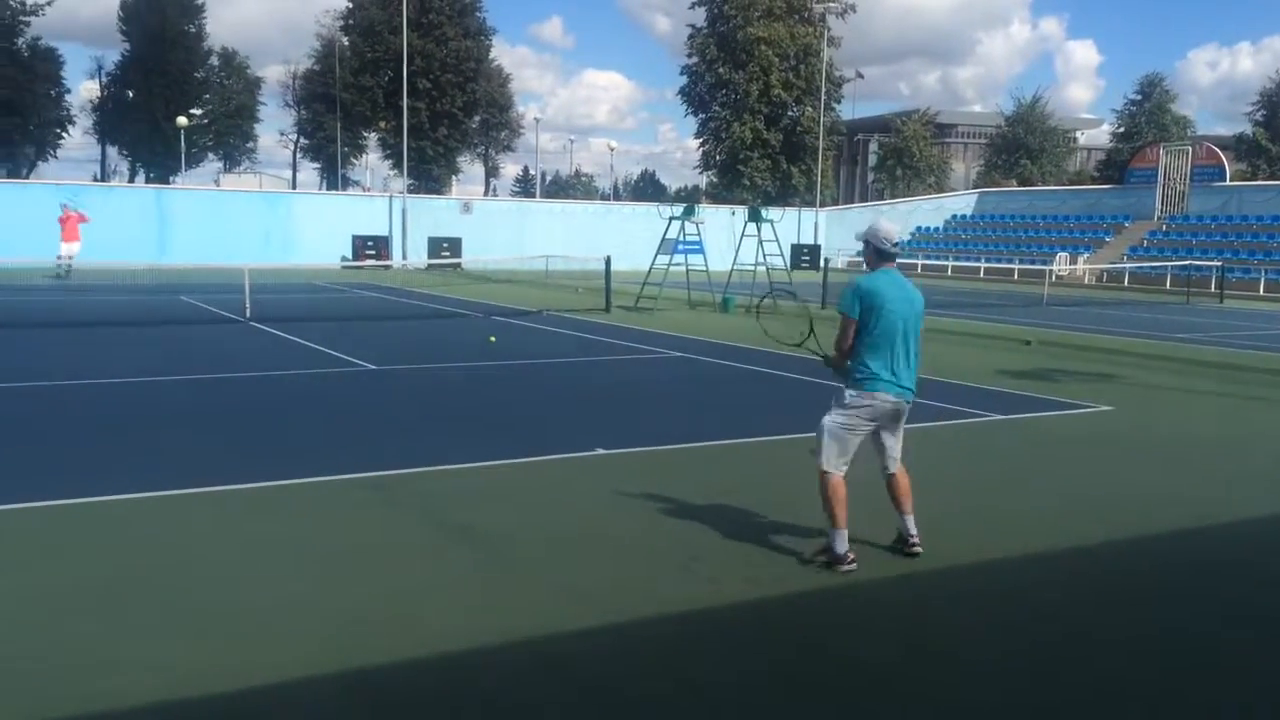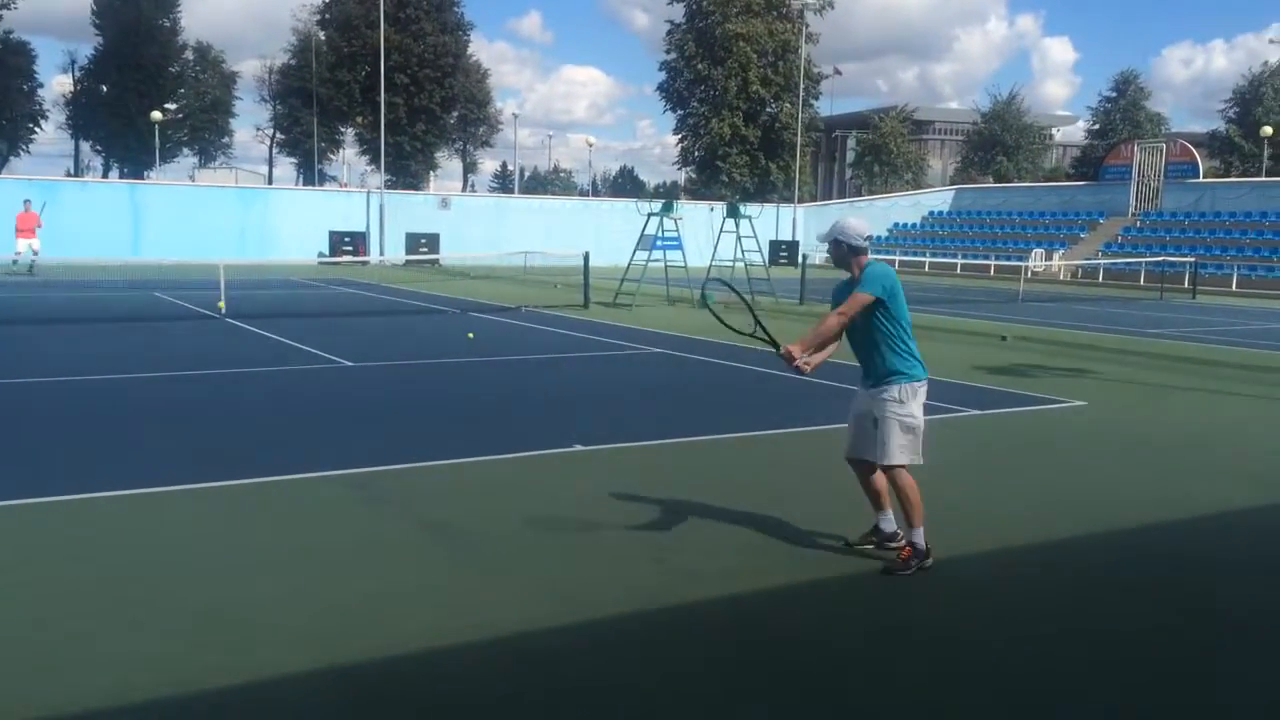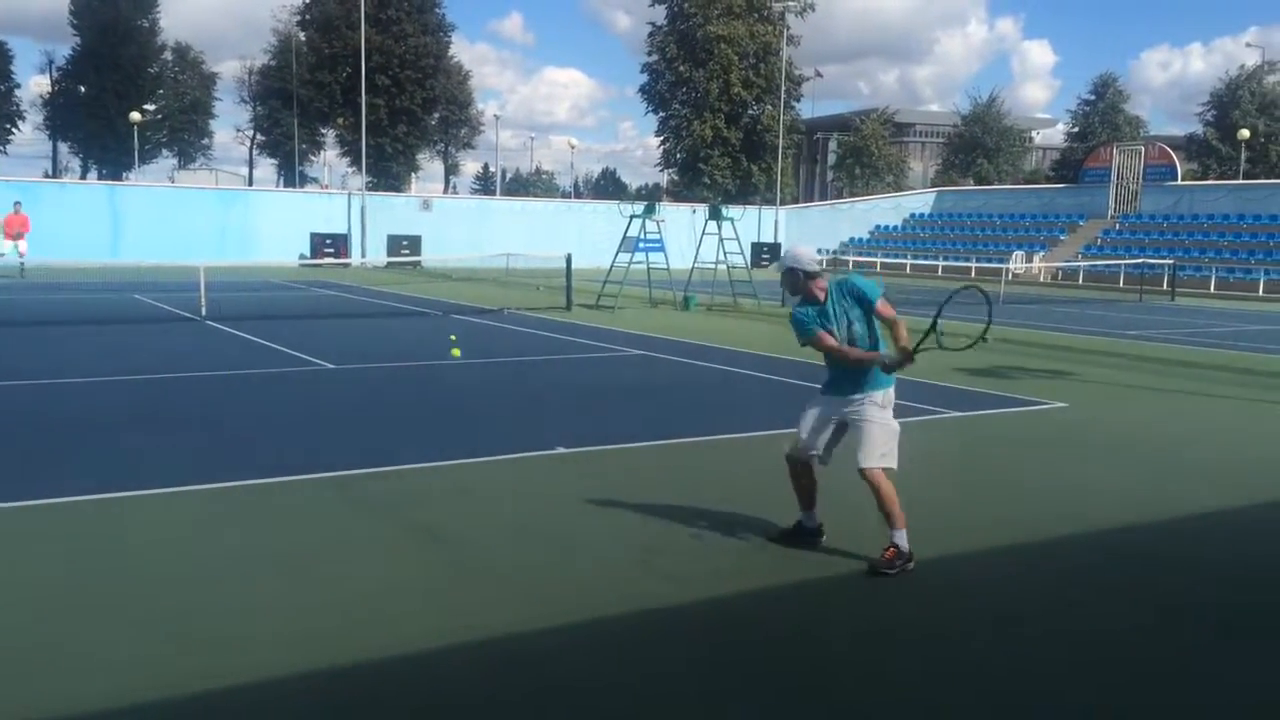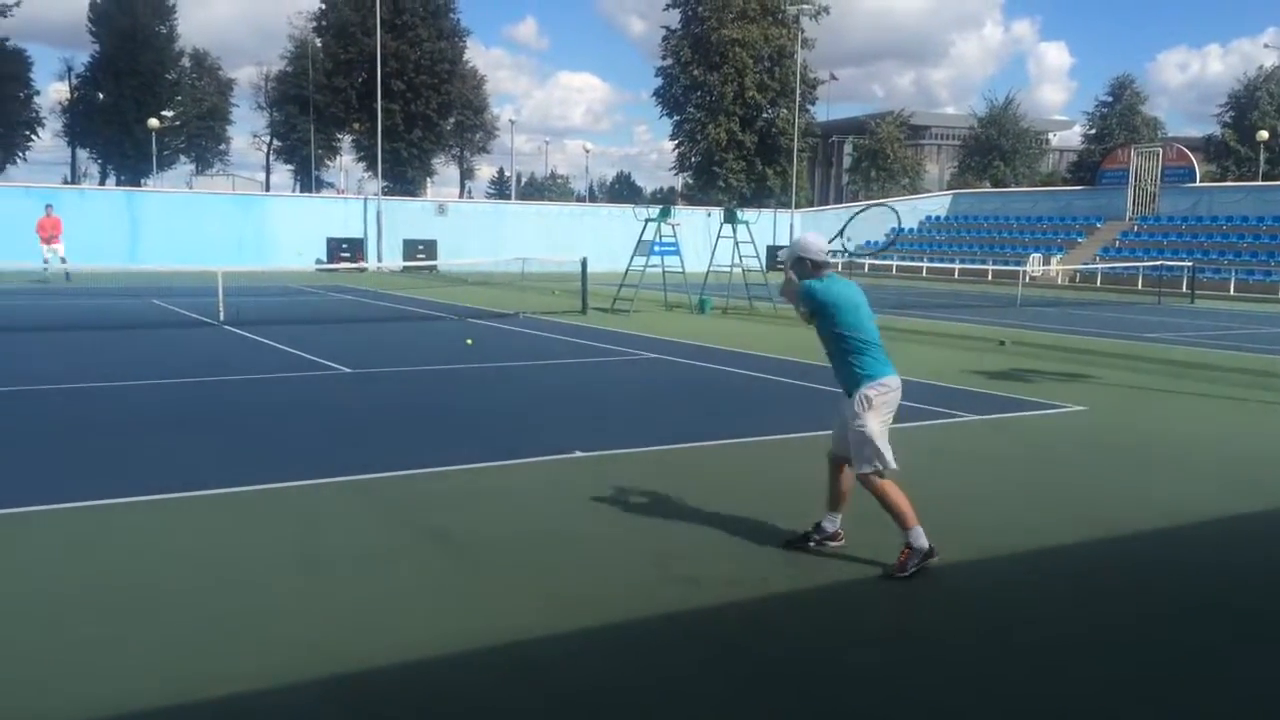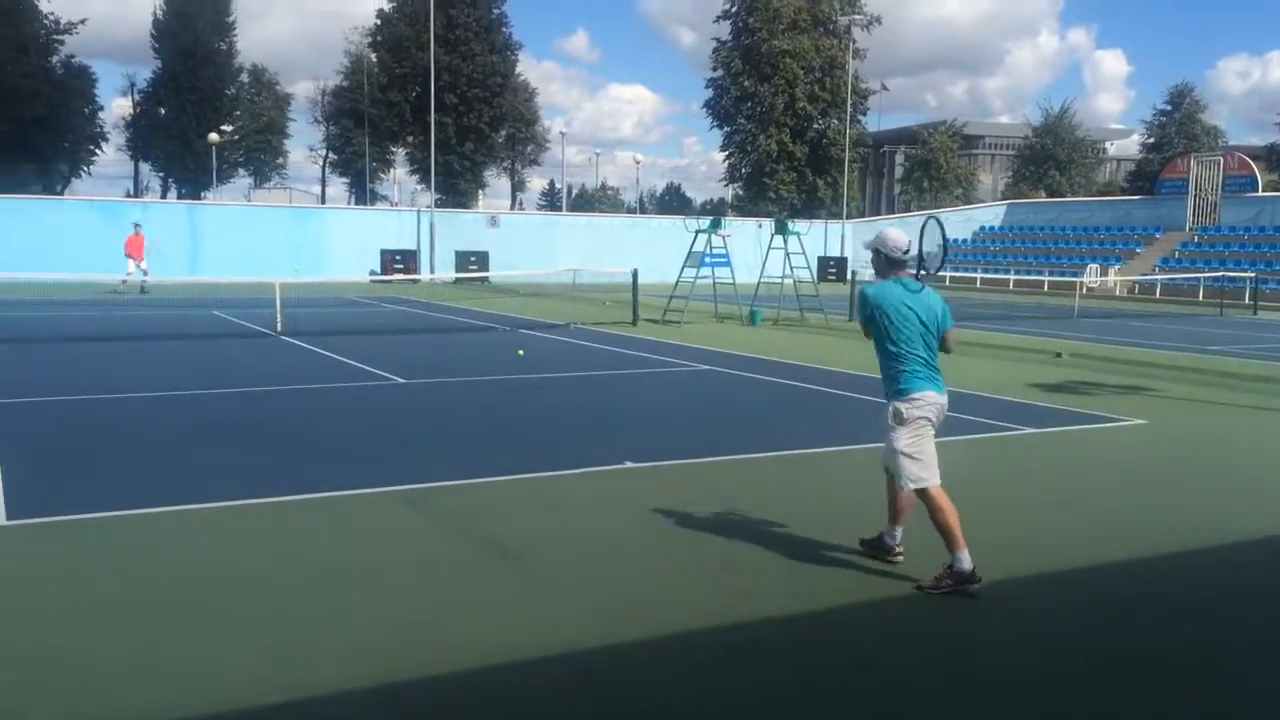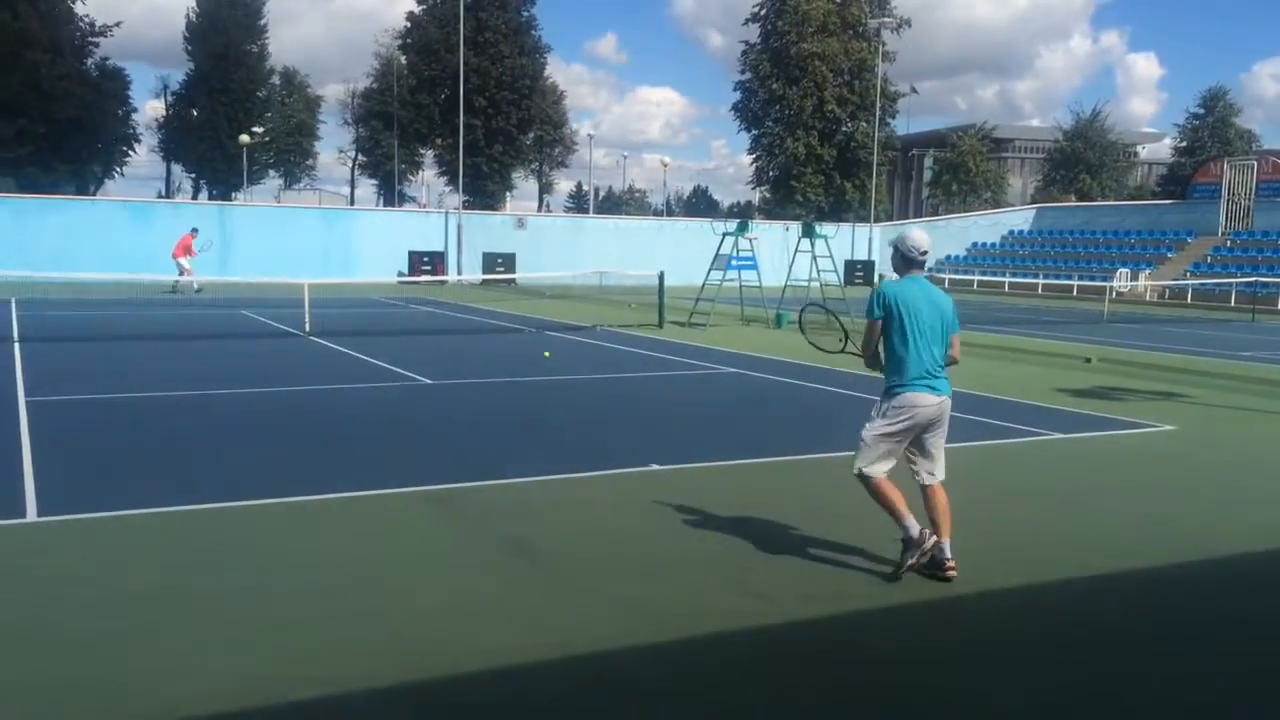
dt=0.4s
person 1, frame 1
left shoulder: (861, 286)
right shoulder: (915, 294)
left elbow: (844, 344)
left wrist: (838, 362)
left hip: (865, 390)
right hip: (903, 392)
left knee: (830, 467)
right knee: (893, 464)
left ankle: (841, 550)
right ankle: (909, 534)
person 1, frame 2
left shoulder: (879, 273)
right shoulder: (844, 288)
left elbow: (841, 317)
right elbow: (835, 332)
left wrist: (799, 347)
right wrist: (811, 358)
left hip: (901, 384)
right hip: (873, 384)
left knee: (893, 465)
right knee: (858, 458)
left ankle: (919, 547)
right ankle: (887, 528)
person 1, frame 3
left shoulder: (852, 286)
right shoulder: (801, 314)
left elbow: (893, 318)
right elbow: (833, 349)
left wrist: (902, 346)
right wrist: (875, 357)
left hip: (873, 394)
right hip: (833, 394)
left knee: (871, 470)
right knee: (797, 457)
left ankle: (901, 547)
right ankle: (810, 526)
person 1, frame 4
left shoulder: (813, 289)
right shoulder: (844, 286)
left elbow: (790, 291)
left wrist: (788, 274)
left hip: (871, 389)
right hip: (865, 386)
left knee: (871, 474)
right knee: (839, 457)
left ankle: (919, 545)
right ankle: (830, 528)
person 1, frame 5
left shoulder: (871, 293)
right shoulder: (933, 297)
left elbow: (869, 332)
right elbow: (947, 346)
left hip: (911, 400)
right hip: (933, 394)
left knee: (926, 485)
right knee: (896, 469)
left ankle: (963, 567)
right ankle: (890, 541)
person 1, frame 6
left shoulder: (886, 292)
right shoulder: (945, 300)
left elbow: (868, 348)
right elbow: (953, 356)
left wrist: (878, 362)
left hip: (904, 397)
right hip: (940, 397)
left knee: (869, 470)
right knee: (930, 479)
left ankle: (915, 534)
right ankle: (943, 557)
